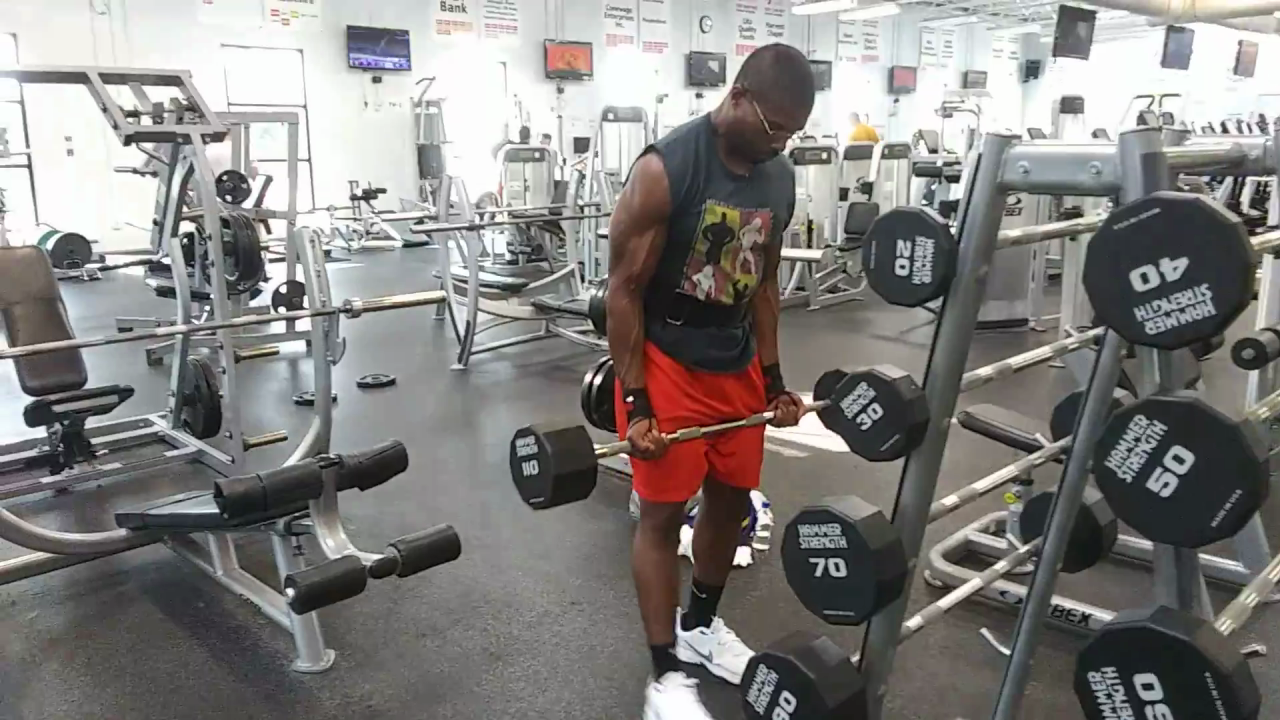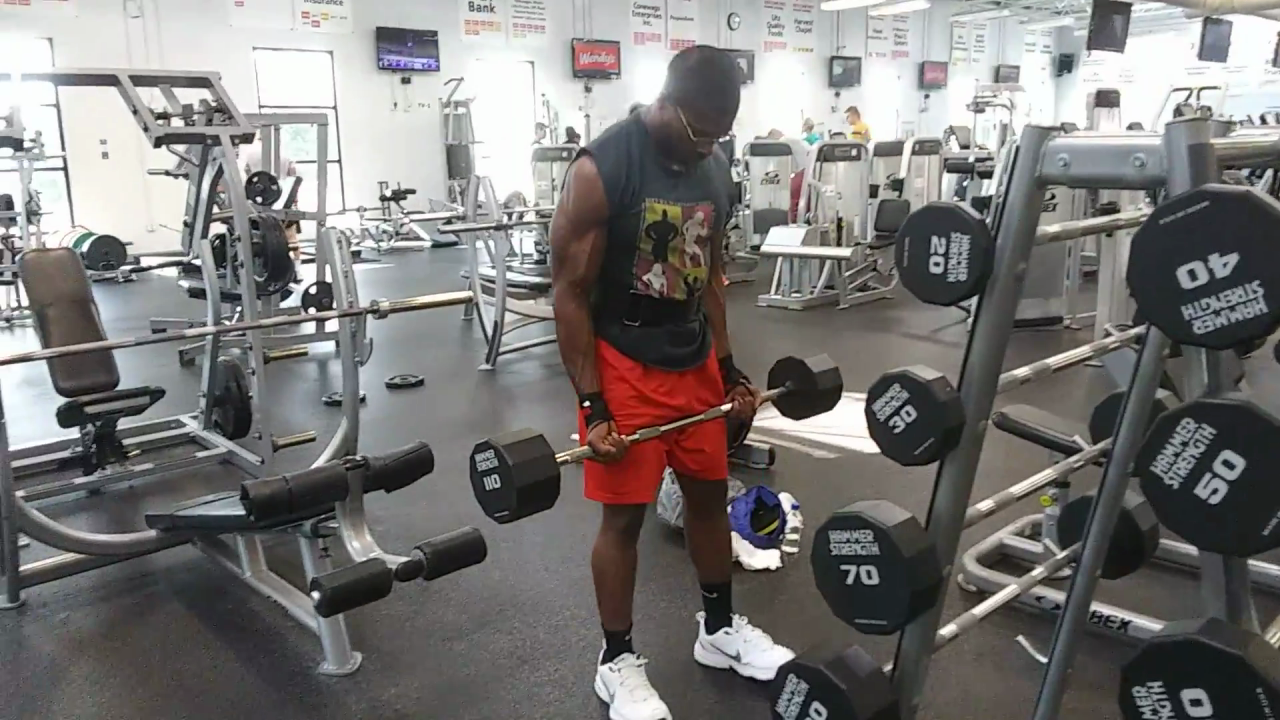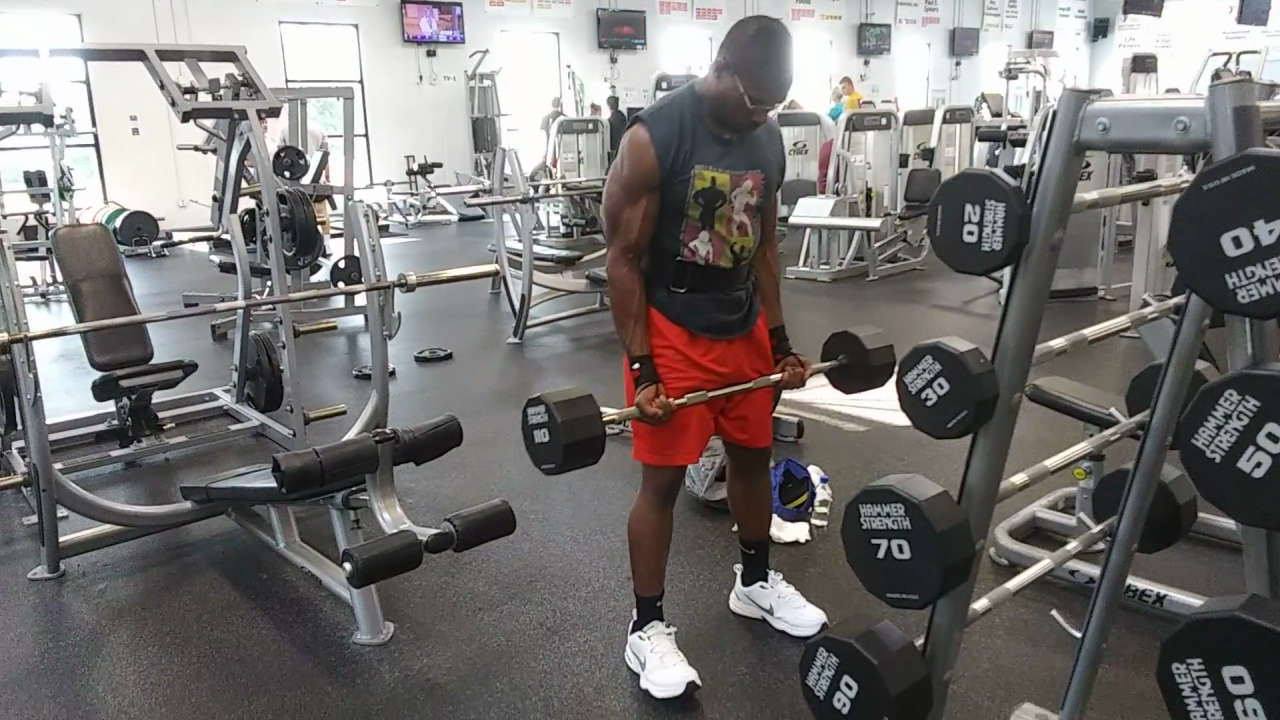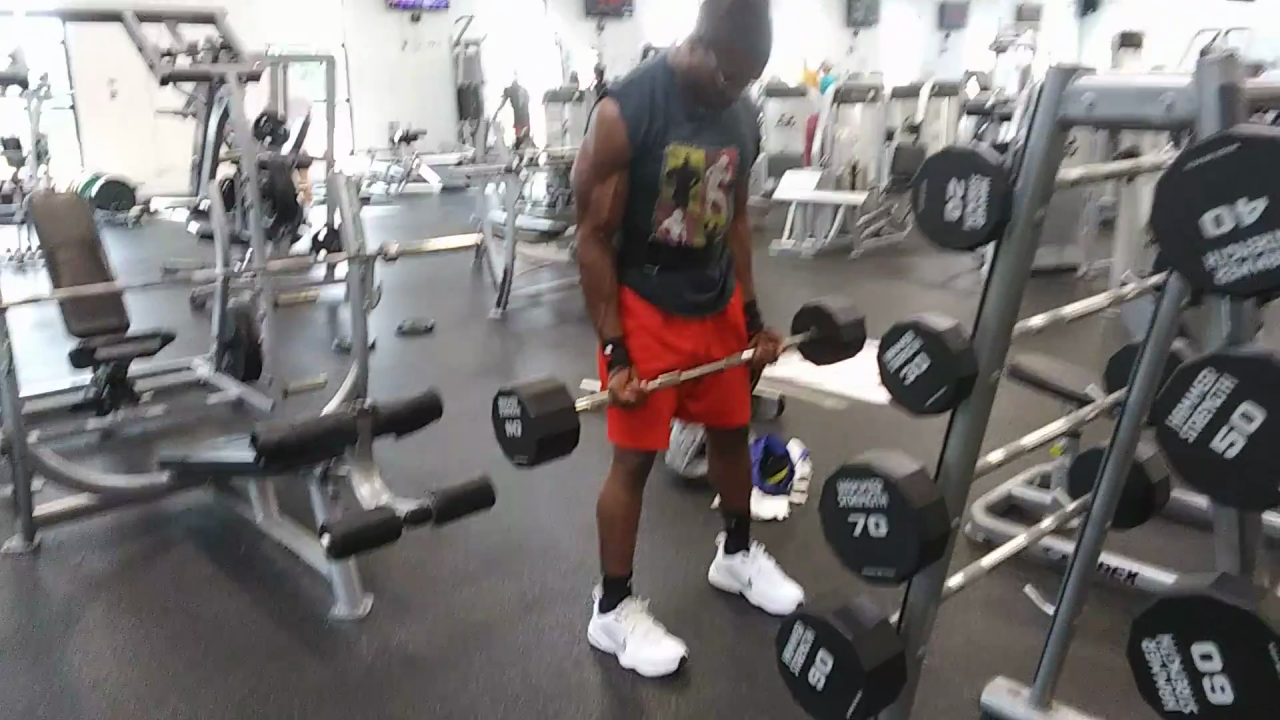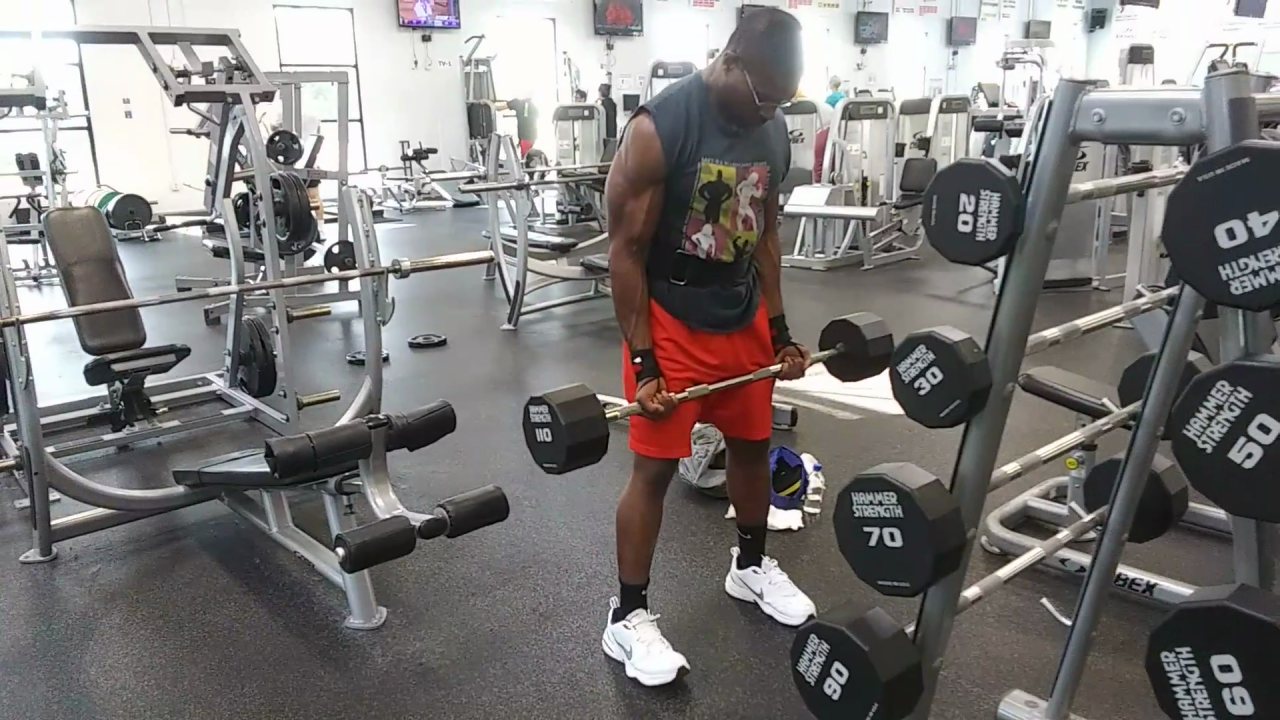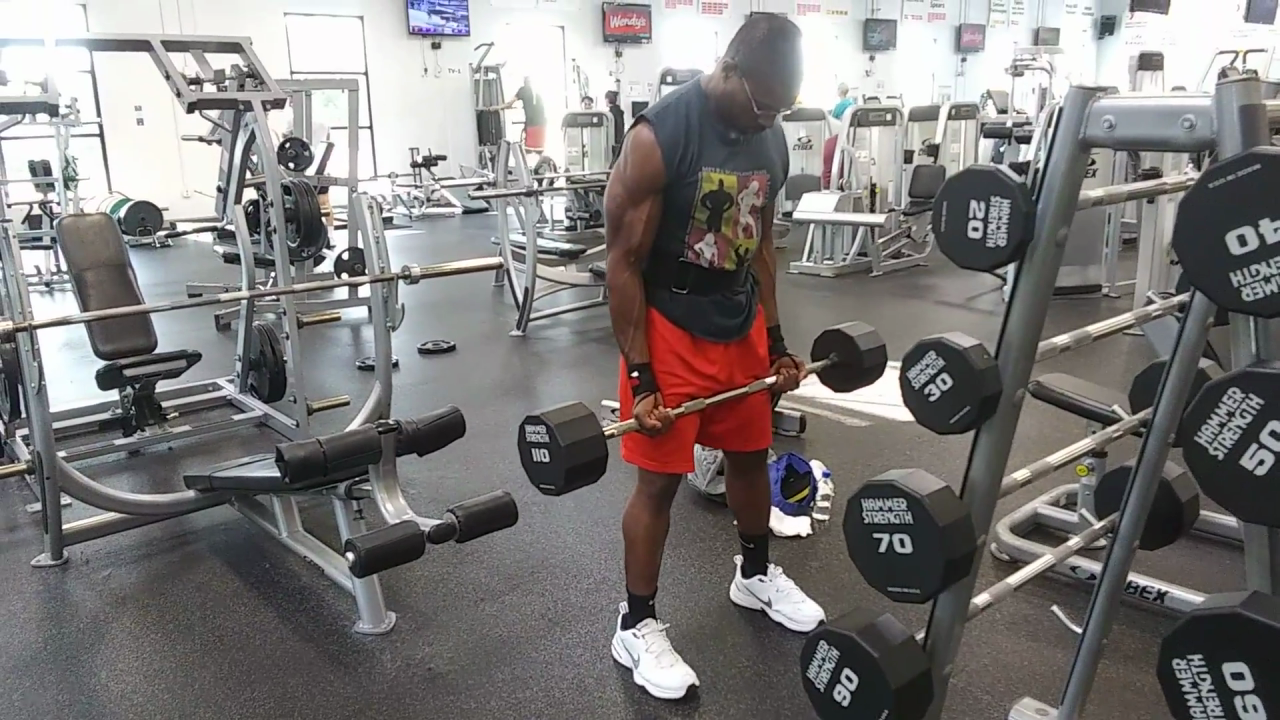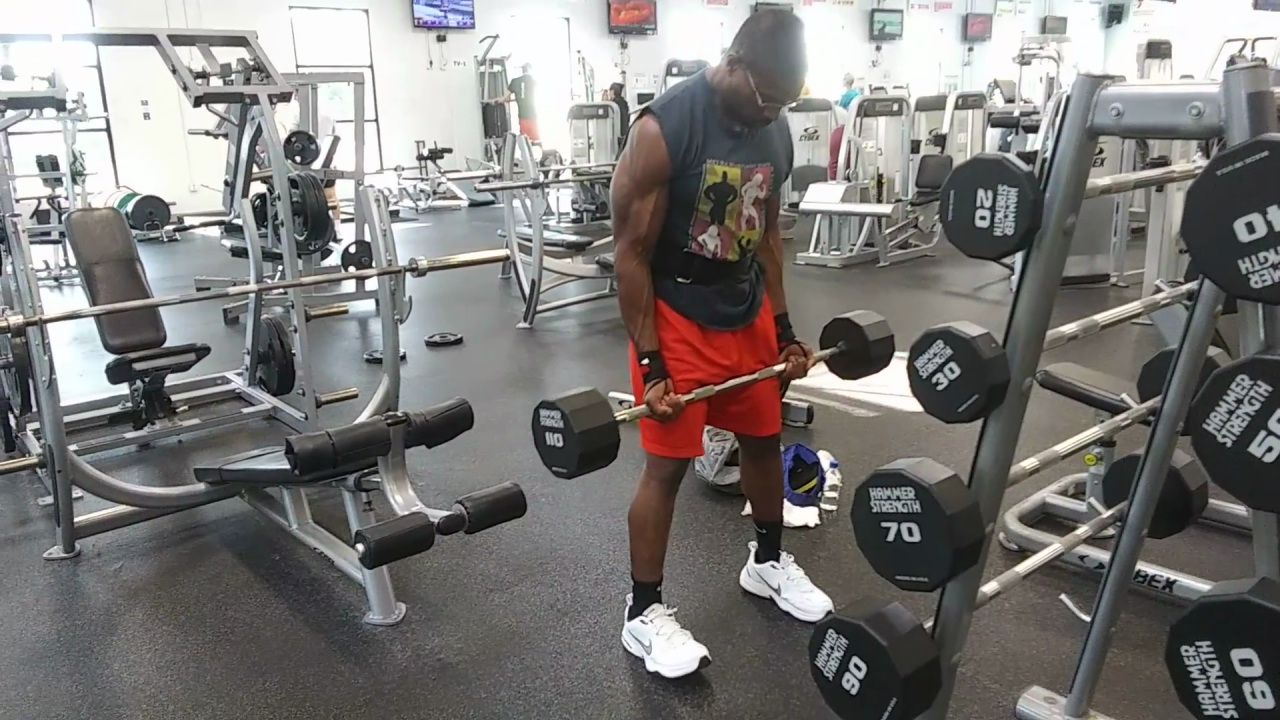
dt=0.7s
person 1, frame 1
left shoulder: (779, 177)
right shoulder: (663, 169)
right elbow: (624, 289)
left wrist: (773, 378)
right wrist: (635, 403)
left hip: (737, 366)
right hip: (668, 364)
left knee: (731, 501)
right knee: (662, 514)
left ankle: (699, 623)
person 1, frame 2
left shoulder: (716, 170)
right shoulder: (600, 170)
right elbow: (570, 294)
left wrist: (728, 369)
right wrist: (592, 407)
left hip: (694, 361)
right hip: (624, 367)
left knee: (710, 493)
right knee: (624, 514)
left ankle: (720, 629)
right ankle: (617, 661)
person 1, frame 3
left shoulder: (767, 141)
right shoulder: (654, 137)
right elbow: (623, 259)
left wrist: (779, 339)
right wrist: (641, 368)
left hip: (743, 327)
right hip: (672, 330)
left knee: (753, 457)
right knee: (662, 479)
left ankle: (755, 580)
right ankle: (647, 629)
person 1, frame 4
left shoulder: (742, 113)
right shoulder: (625, 111)
right elbow: (594, 238)
left wrist: (752, 316)
right wrist: (613, 352)
left hip: (717, 303)
right hip: (644, 307)
left knee: (733, 431)
right knee: (635, 456)
left ankle: (737, 554)
right ankle: (613, 609)
person 1, frame 5
left shoulder: (774, 133)
right shoulder: (658, 128)
right elbow: (626, 251)
left wrist: (780, 331)
right wrist: (644, 362)
left hip: (743, 317)
right hip: (671, 320)
left knee: (753, 444)
right knee: (655, 466)
left ankle: (750, 564)
right ankle: (627, 618)
person 1, frame 6
left shoulder: (770, 140)
right shoulder: (658, 136)
right elbow: (623, 264)
left wrist: (775, 340)
right wrist: (639, 376)
left hip: (741, 325)
right hip: (670, 329)
left knee: (752, 454)
right knee: (660, 478)
left ankle: (755, 573)
right ankle: (637, 625)
person 1, frame 7
left shoulder: (775, 132)
right shoulder: (663, 129)
right elbow: (631, 254)
left wrist: (783, 329)
right wrist: (651, 365)
left hip: (747, 313)
right hip: (677, 317)
left knee: (764, 440)
right knee: (667, 465)
left ankle: (768, 560)
right ankle: (644, 613)
